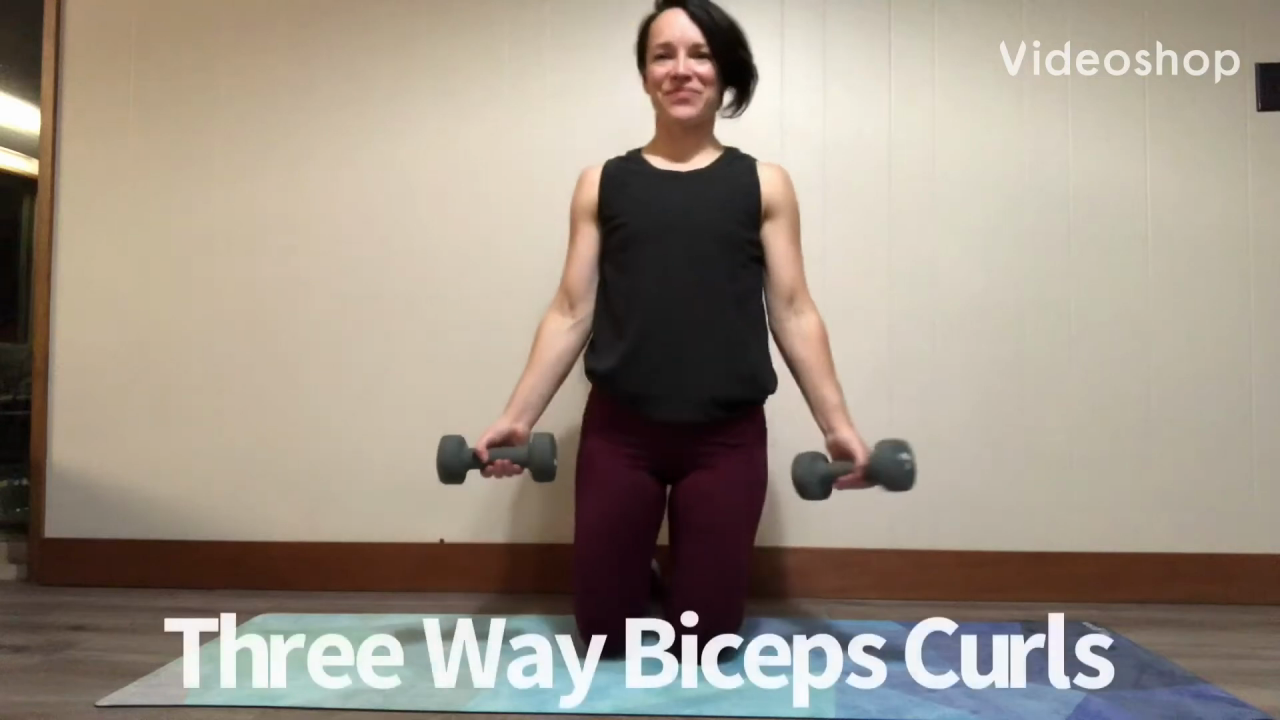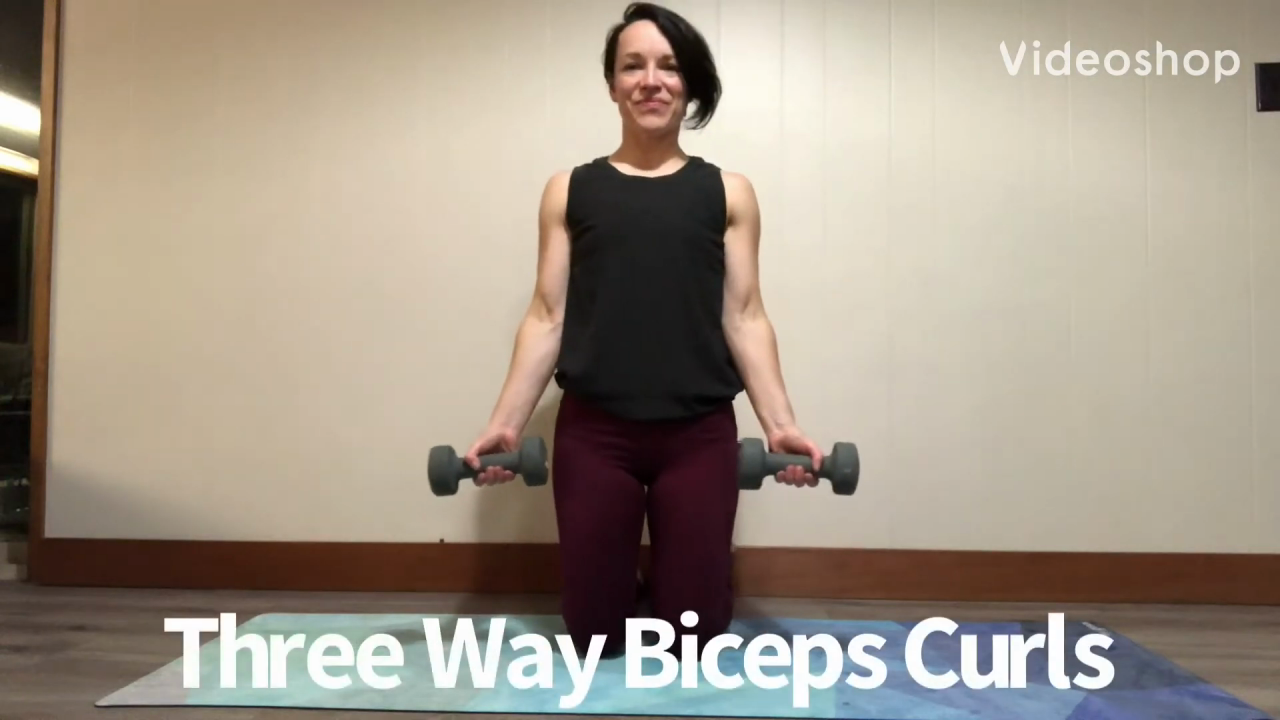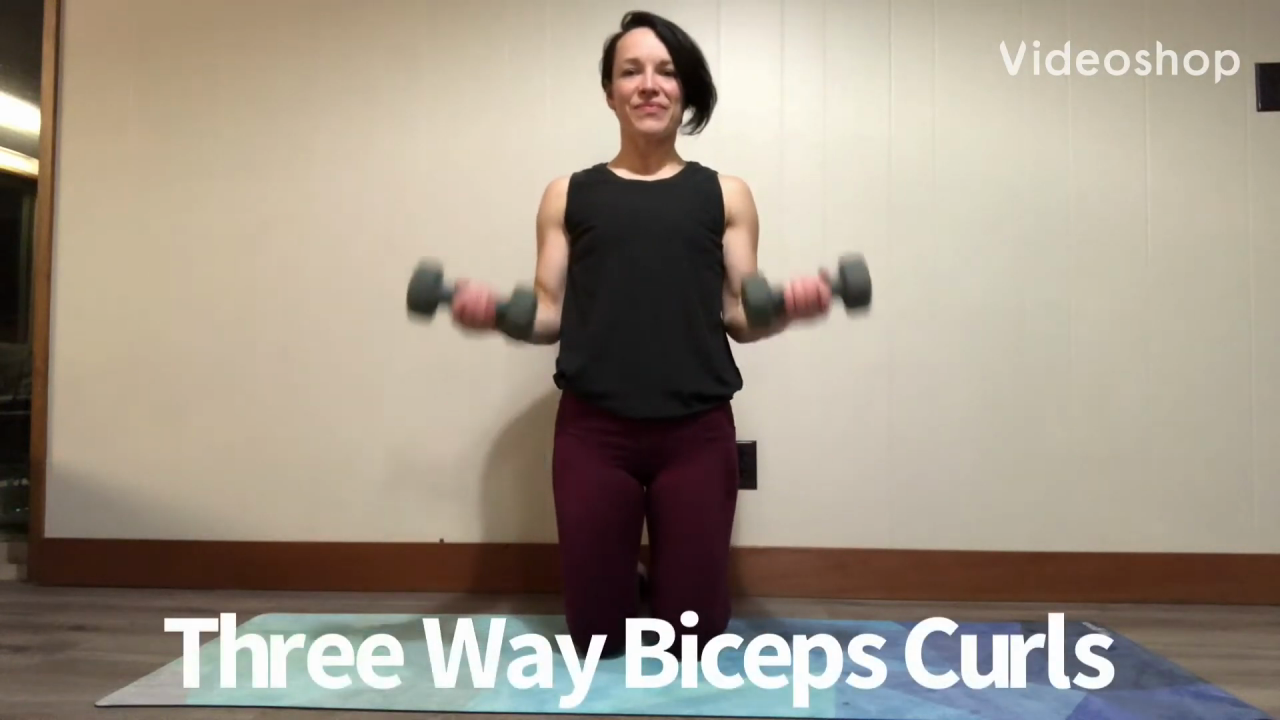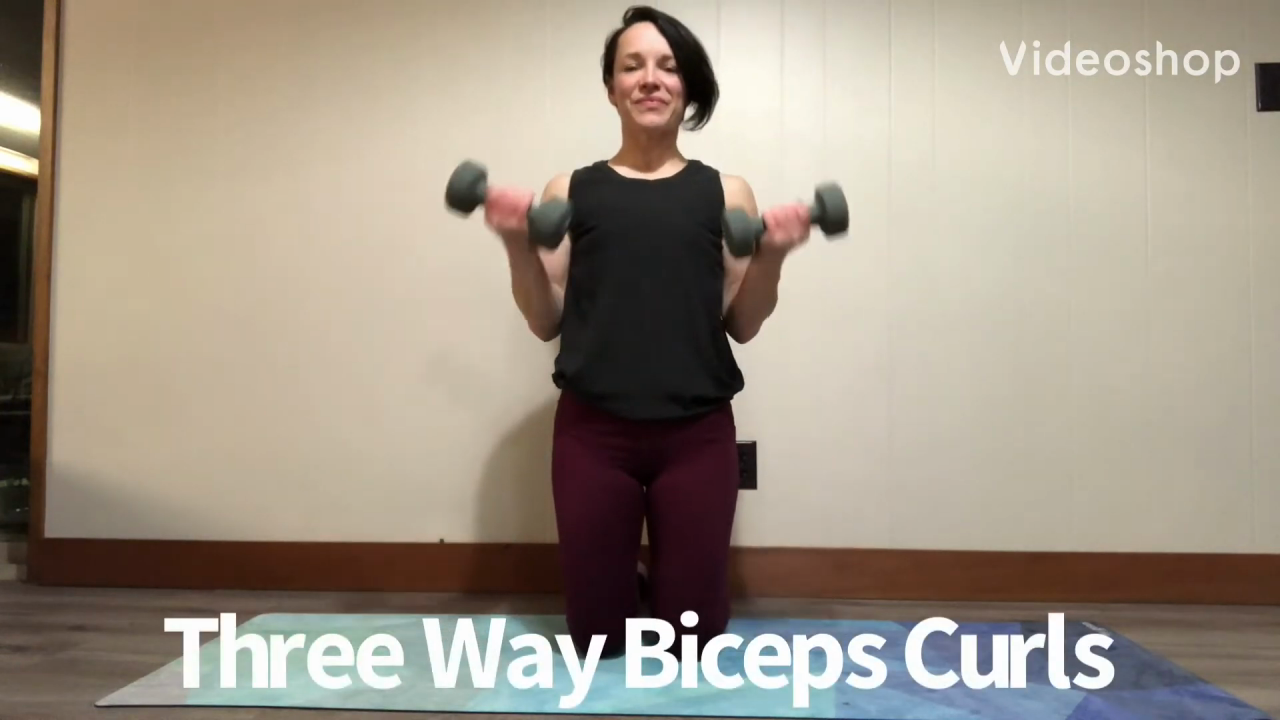
dt=1s
person 1, frame 1
left shoulder: (764, 185)
right shoulder: (601, 184)
left elbow: (793, 312)
right elbow: (571, 312)
left wrist: (836, 424)
right wrist: (516, 417)
left hip: (727, 436)
right hip: (618, 430)
left knee: (706, 636)
right knee: (603, 631)
left ankle: (681, 580)
right ankle: (641, 580)
person 1, frame 2
left shoulder: (728, 192)
right shoulder: (569, 191)
left elbow: (744, 316)
right elbow: (547, 317)
left wrist: (780, 425)
right wrist: (505, 424)
left hip: (700, 435)
right hip: (593, 433)
left knee: (695, 632)
right knee: (595, 632)
left ankle: (666, 582)
right ankle: (626, 592)
person 1, frame 3
left shoulder: (725, 194)
right shoulder: (568, 194)
left elbow: (740, 314)
right elbow: (550, 311)
left wrist: (784, 310)
right wrist: (498, 315)
left hip: (698, 431)
right hip: (592, 430)
left knee: (694, 633)
right knee: (596, 633)
left ankle: (662, 580)
right ankle: (629, 583)
person 1, frame 4
left shoulder: (726, 193)
right shoulder: (569, 191)
left elbow: (743, 325)
right elbow: (547, 321)
left wrist: (771, 256)
right wrist: (517, 244)
left hip: (698, 433)
right hip: (592, 431)
left knee: (694, 634)
right knee: (597, 634)
left ankle: (662, 581)
right ankle: (628, 583)
